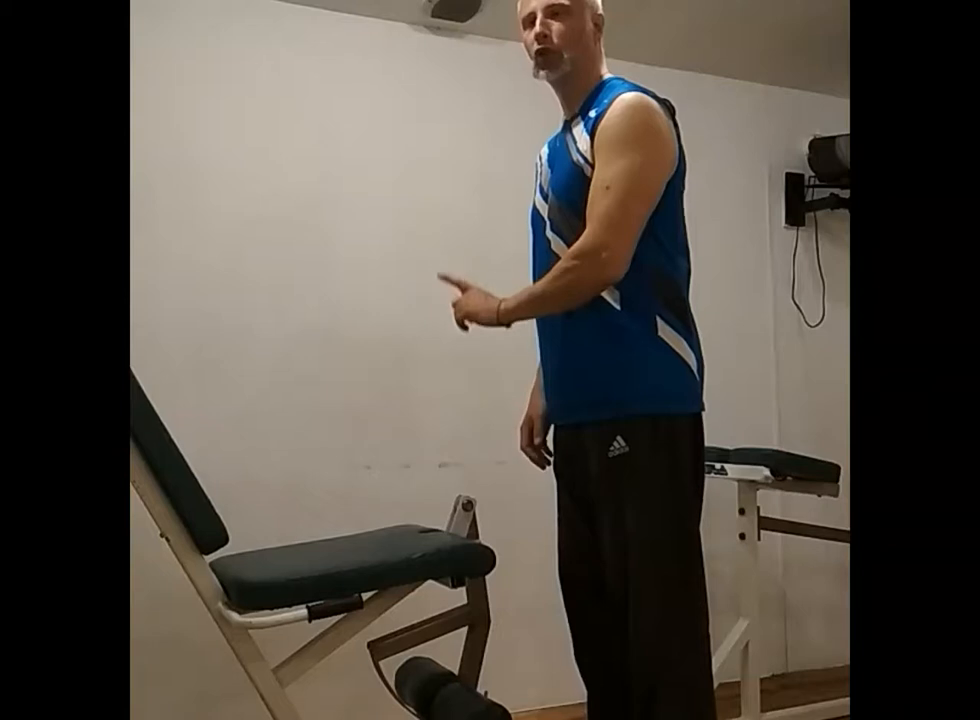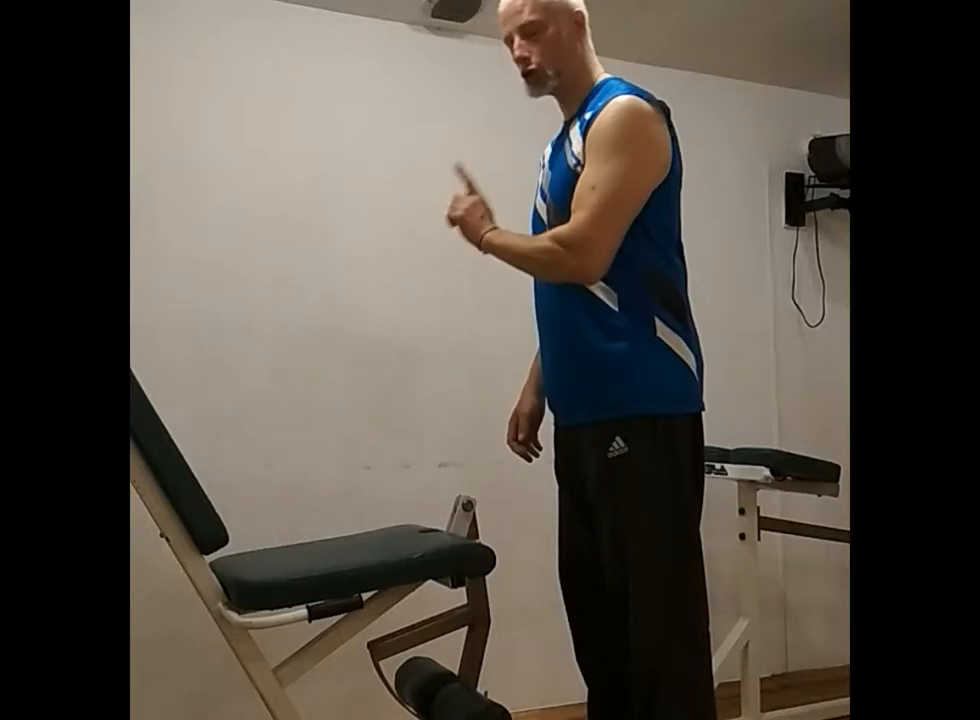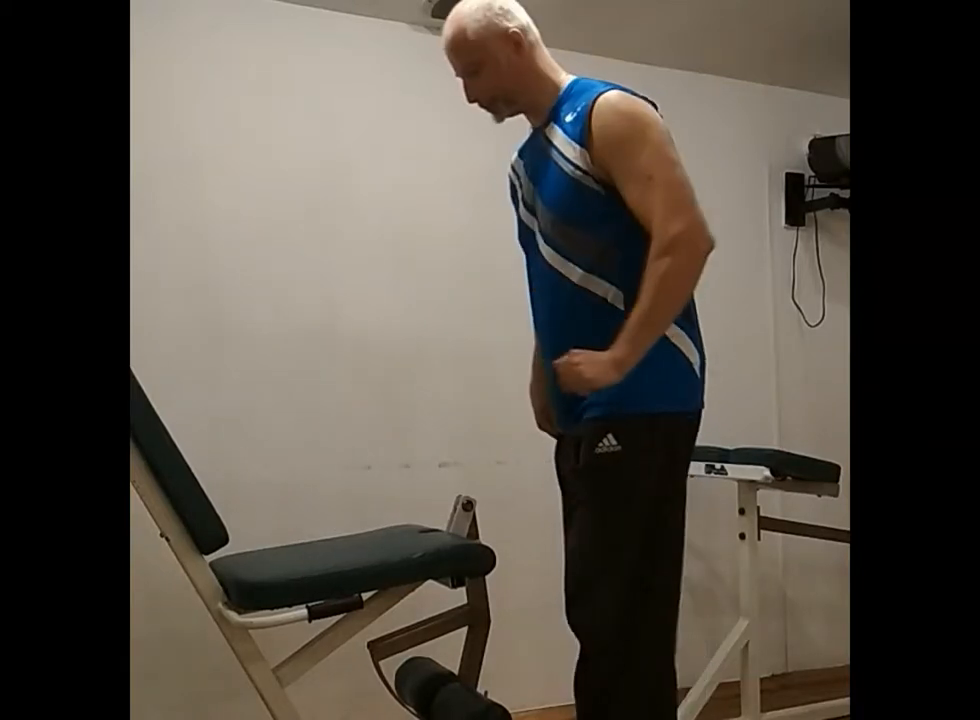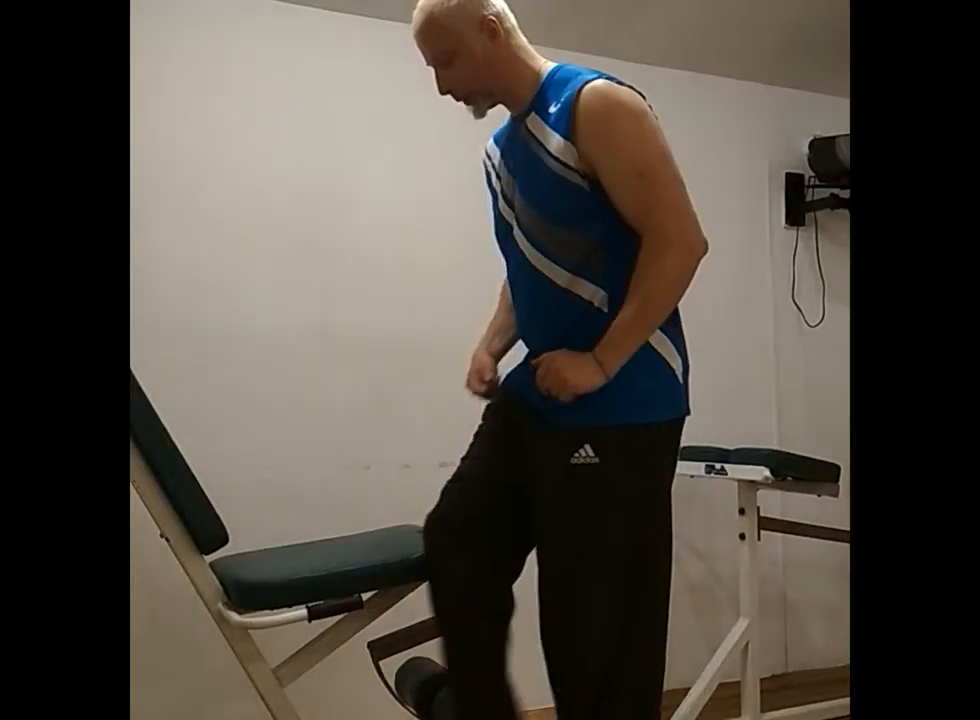
dt=0.5s
person 1, frame 1
left shoulder: (631, 115)
right shoulder: (556, 147)
left elbow: (603, 260)
left wrist: (501, 310)
right wrist: (542, 391)
left hip: (643, 407)
right hip: (583, 411)
left knee: (656, 607)
right knee: (593, 602)
person 1, frame 2
left shoulder: (626, 116)
right shoulder: (563, 142)
left elbow: (582, 256)
left wrist: (486, 234)
right wrist: (534, 390)
left hip: (642, 405)
right hip: (584, 408)
left knee: (655, 606)
right knee: (592, 599)
person 1, frame 3
left shoulder: (613, 115)
right shoulder: (527, 159)
left elbow: (686, 239)
left wrist: (619, 359)
right wrist: (544, 376)
left hip: (641, 401)
right hip: (584, 405)
left knee: (616, 604)
right knee: (598, 599)
person 1, frame 4
left shoulder: (597, 106)
right shoulder: (500, 149)
left elbow: (679, 240)
left wrist: (601, 362)
right wrist: (490, 348)
left hip: (618, 407)
right hip: (535, 394)
left knee: (597, 615)
right knee: (455, 544)
